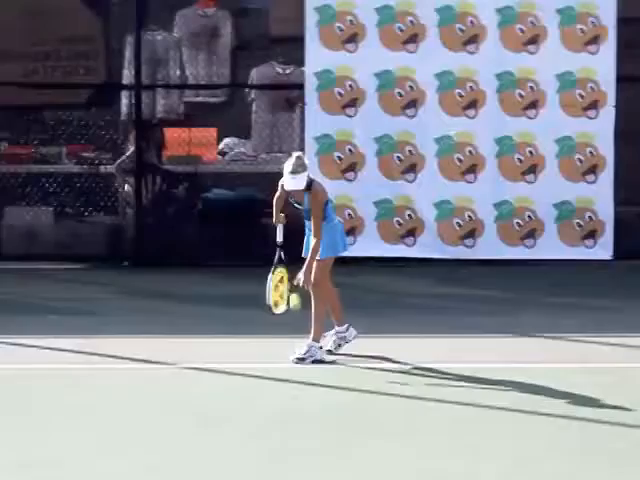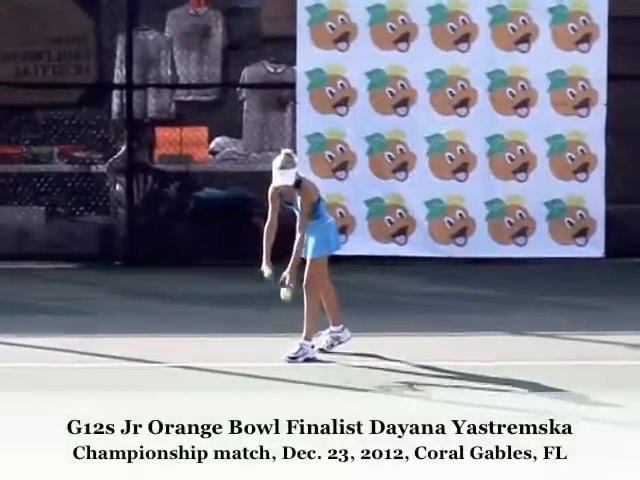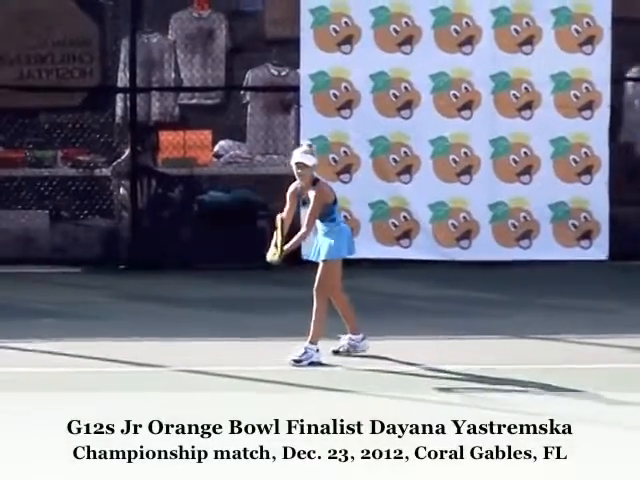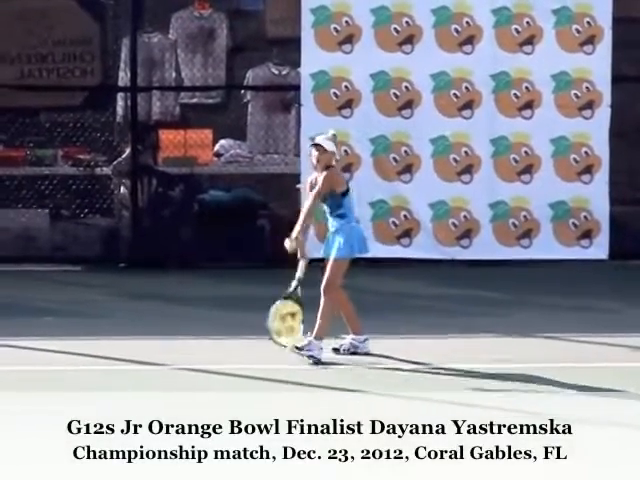
dt=0.7s
person 1, frame 1
left shoulder: (315, 192)
right shoulder: (284, 184)
left elbow: (318, 234)
left wrist: (307, 268)
right wrist: (276, 216)
left hip: (328, 233)
right hip: (312, 230)
left knee: (316, 285)
right knee: (324, 283)
left ankle: (315, 345)
right ankle: (342, 329)
person 1, frame 2
left shoulder: (306, 190)
right shoulder: (275, 189)
left elbow: (301, 233)
right elbow: (271, 224)
left wrist: (291, 268)
right wrist: (266, 259)
left hip: (321, 231)
right hip: (311, 231)
left knee: (310, 285)
right knee: (322, 282)
left ankle: (307, 344)
right ankle: (337, 330)
person 1, frame 3
left shoulder: (319, 190)
right shoulder: (295, 189)
left elbow: (307, 227)
right elbow: (286, 220)
left wrist: (286, 250)
left hip: (335, 236)
right hip: (324, 237)
left knee: (320, 290)
right knee: (333, 289)
left ankle: (312, 348)
right ankle: (356, 337)
person 1, frame 4
left shoulder: (330, 175)
right shoulder: (312, 180)
left elbow: (310, 208)
right elbow: (306, 213)
left wrist: (295, 235)
right wrist: (300, 245)
left hip: (346, 234)
right hip: (335, 234)
left knee: (328, 288)
right knee: (335, 289)
left ankle: (315, 343)
right ankle: (358, 338)
